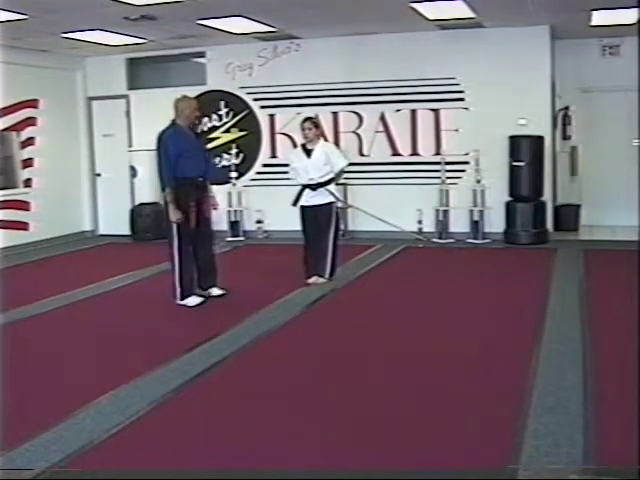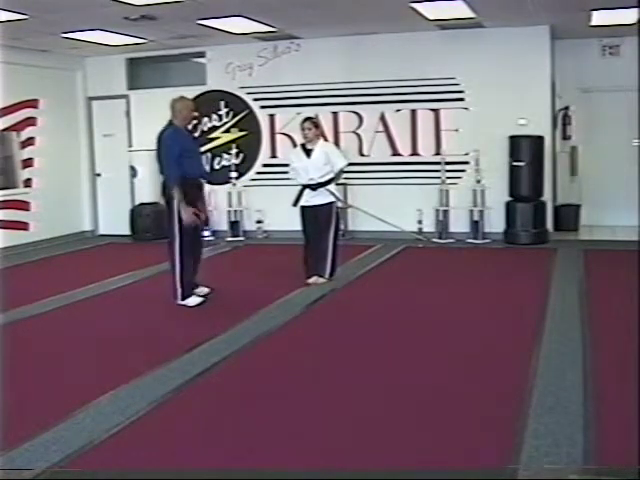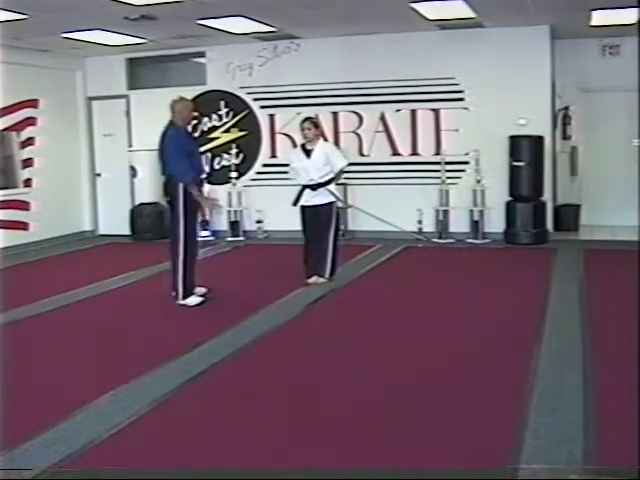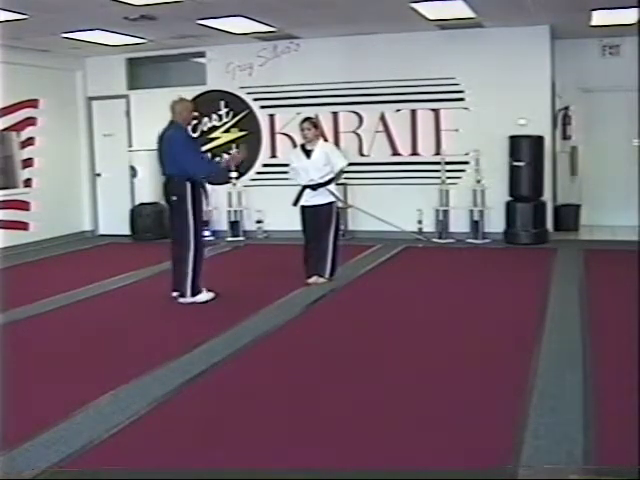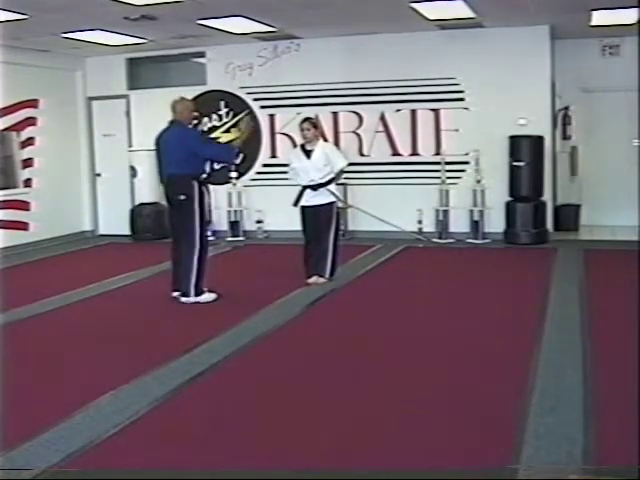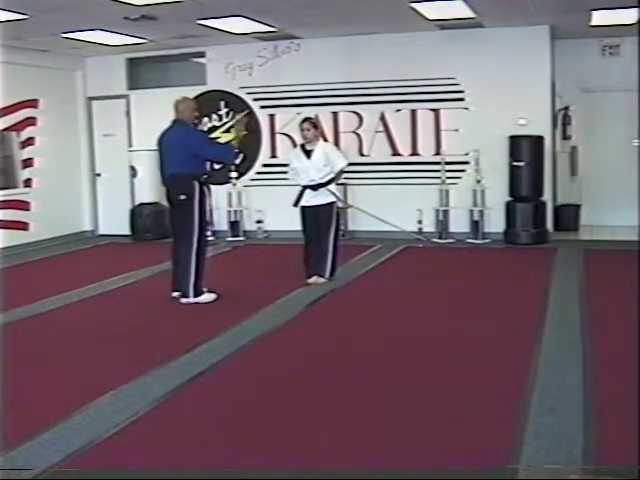
dt=0.3s
person 1, frame 1
left shoulder: (193, 136)
right shoulder: (169, 136)
right elbow: (167, 174)
left wrist: (208, 194)
right wrist: (171, 205)
left hip: (198, 191)
right hip: (181, 193)
left knee: (204, 240)
right knee: (181, 244)
left ankle: (207, 284)
right ankle: (184, 293)
person 1, frame 2
left shoulder: (185, 134)
right shoulder: (170, 136)
right elbow: (171, 173)
left wrist: (197, 197)
right wrist: (182, 205)
left hip: (193, 190)
right hip: (180, 193)
left knee: (194, 242)
right knee: (182, 242)
left ankle: (190, 285)
right ankle: (183, 293)
person 1, frame 3
left shoulder: (181, 134)
right shoulder: (173, 136)
right elbow: (182, 171)
left wrist: (199, 195)
right wrist: (201, 197)
left hip: (188, 190)
right hip: (182, 191)
left knee: (188, 239)
right knee: (183, 241)
left ankle: (186, 286)
right ankle: (183, 293)
person 1, frame 4
left shoulder: (167, 134)
right shoulder: (180, 136)
right elbow: (198, 164)
right wrist: (230, 161)
left hip: (173, 186)
right hip: (185, 188)
left knee: (180, 238)
right knee: (192, 241)
left ankle: (180, 286)
right ankle: (189, 291)
person 1, frame 5
left shoulder: (163, 136)
right shoulder: (187, 134)
right elbow: (218, 151)
left hip: (172, 187)
right hip: (189, 187)
left knee: (180, 238)
right knee: (195, 240)
left ankle: (179, 287)
right ankle: (191, 291)
person 1, frame 6
left shoulder: (166, 135)
right shoulder: (190, 133)
right elbow: (223, 153)
left hip: (174, 187)
right hip: (190, 187)
left knee: (180, 238)
right knee: (193, 240)
left ankle: (179, 287)
right ankle: (190, 292)
person 2, frame 1
left shoulder: (327, 148)
right shoulder: (297, 152)
left elbow: (340, 168)
right elbow: (295, 173)
left wrist: (329, 183)
right wrist: (306, 184)
left hip: (325, 196)
right hip: (307, 197)
left knee: (326, 236)
right knee: (310, 237)
left ankle: (323, 272)
right ankle: (312, 272)
person 2, frame 2
left shoulder: (327, 148)
right shoulder: (297, 152)
left elbow: (340, 168)
right elbow: (295, 173)
left wrist: (329, 183)
right wrist: (305, 184)
left hip: (325, 196)
right hip: (307, 197)
left knee: (326, 236)
right knee: (310, 237)
left ankle: (323, 272)
right ankle: (313, 272)
person 2, frame 3
left shoulder: (327, 148)
right shoulder: (297, 152)
left elbow: (340, 168)
right elbow: (295, 173)
left wrist: (329, 183)
right wrist: (305, 183)
left hip: (326, 196)
right hip: (307, 197)
left knee: (326, 236)
right knee: (310, 237)
left ankle: (323, 272)
right ankle: (313, 272)
person 2, frame 4
left shoulder: (327, 148)
right shoulder: (296, 152)
left elbow: (340, 168)
right elbow: (294, 173)
left wrist: (329, 183)
right wrist: (305, 184)
left hip: (325, 196)
right hip: (307, 197)
left knee: (326, 236)
right knee: (310, 237)
left ankle: (323, 272)
right ankle: (313, 272)
person 2, frame 5
left shoulder: (327, 148)
right shoulder: (296, 153)
left elbow: (340, 168)
right elbow: (294, 173)
left wrist: (329, 183)
right wrist: (305, 184)
left hip: (326, 196)
right hip: (307, 197)
left knee: (326, 236)
right knee: (310, 237)
left ankle: (323, 272)
right ankle: (313, 272)
person 2, frame 6
left shoulder: (327, 148)
right shoulder: (296, 153)
left elbow: (340, 168)
right elbow: (294, 173)
left wrist: (329, 183)
right wrist: (305, 184)
left hip: (326, 197)
right hip: (307, 198)
left knee: (326, 236)
right knee: (310, 237)
left ankle: (323, 272)
right ankle: (313, 272)
